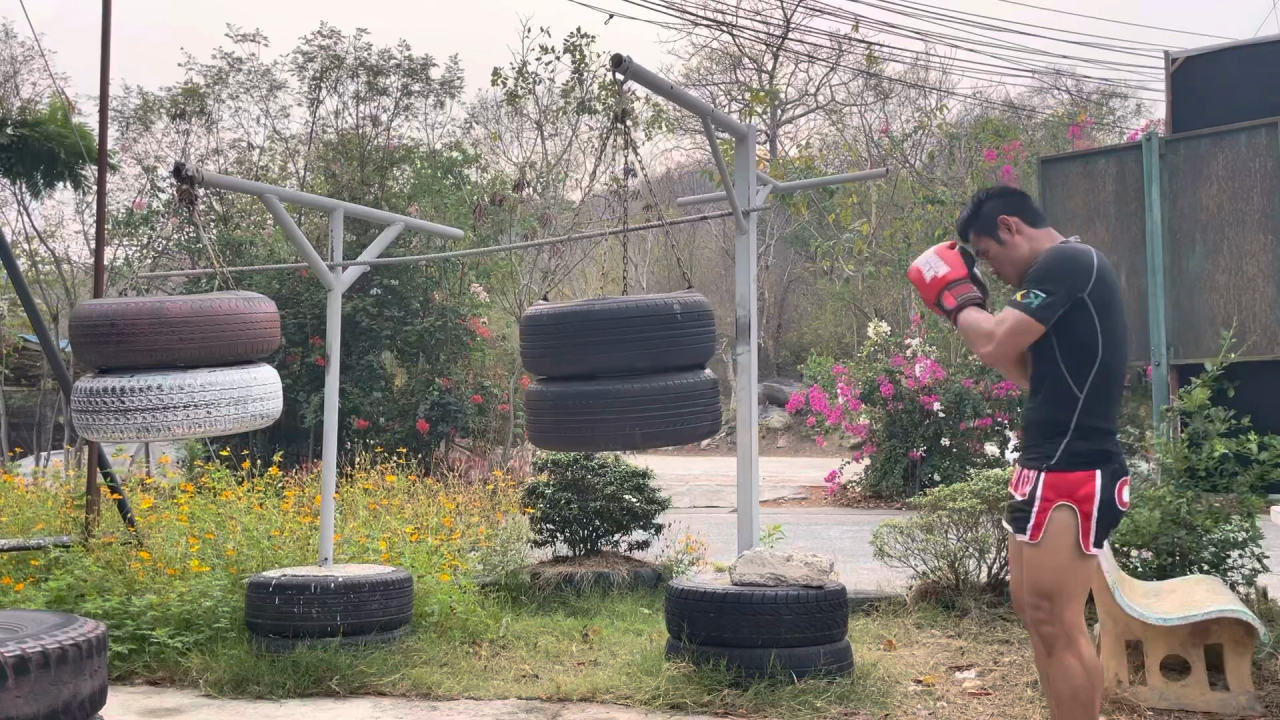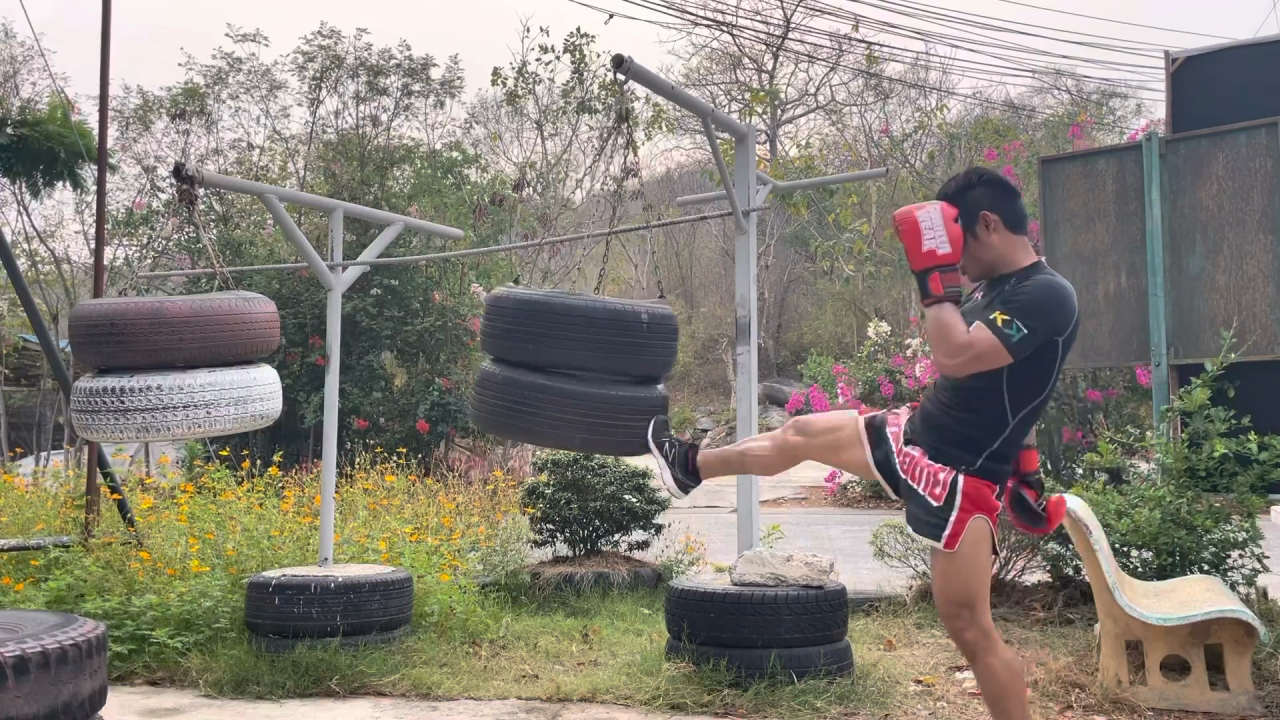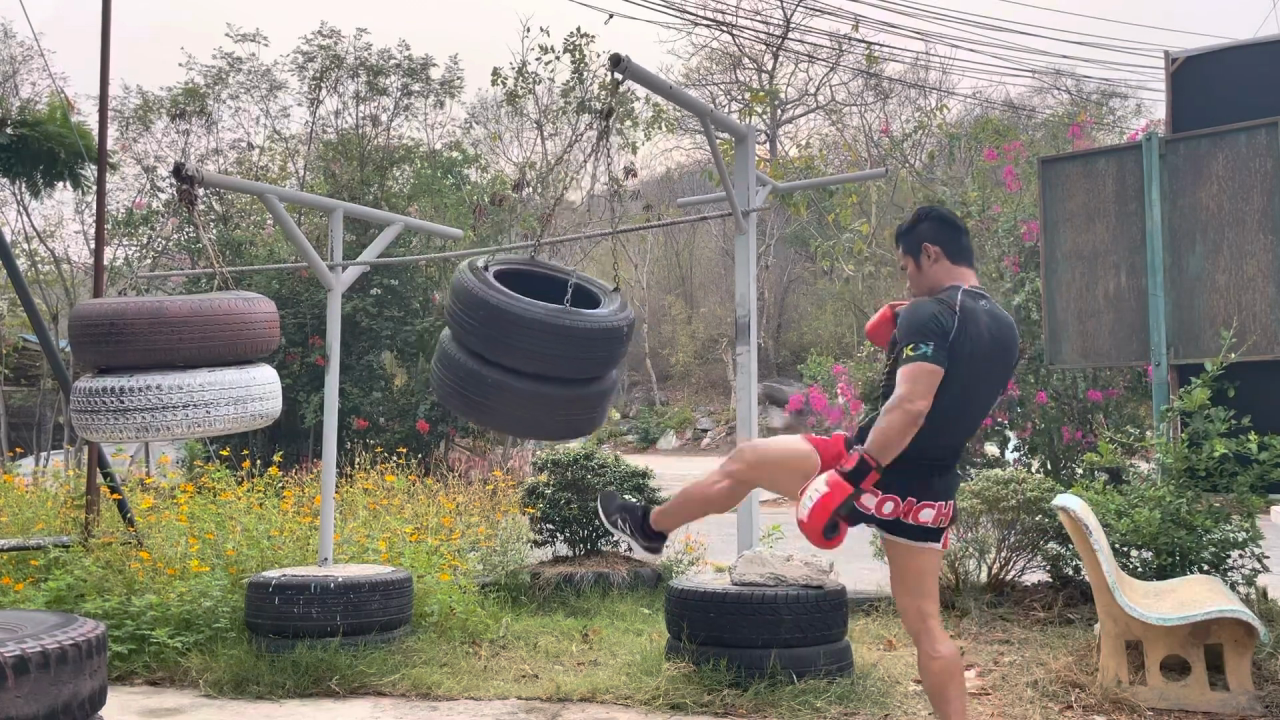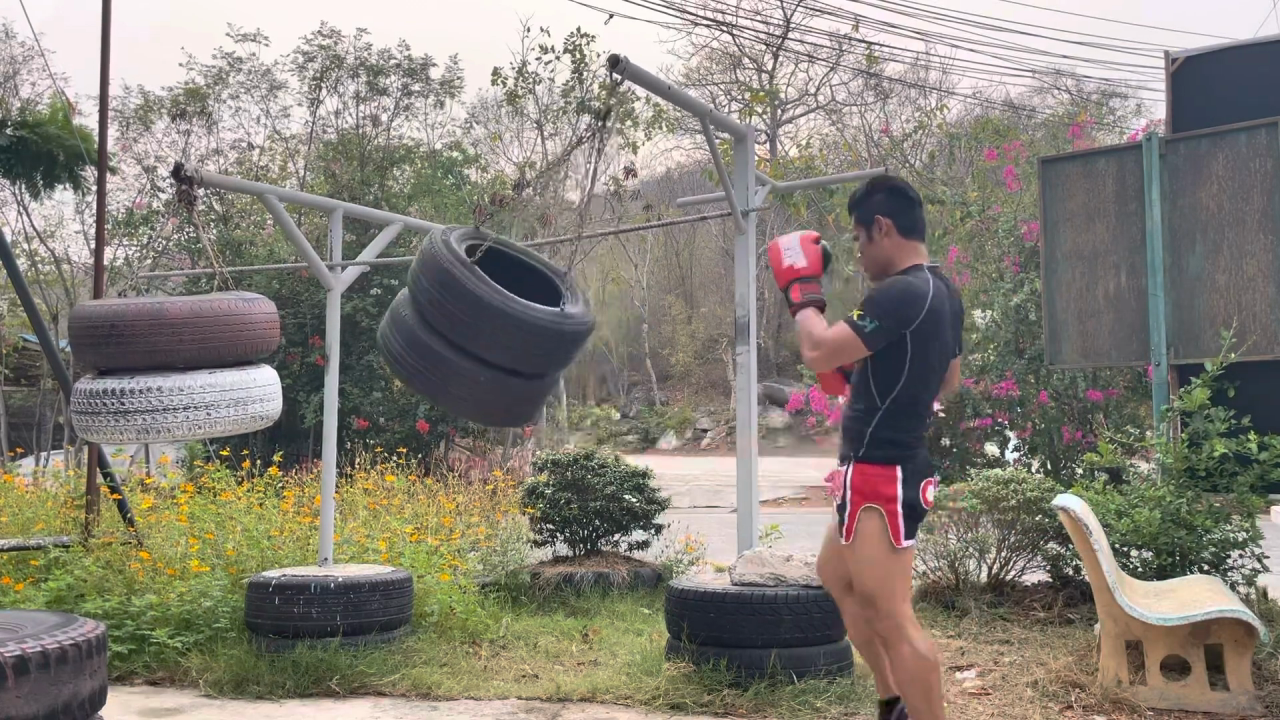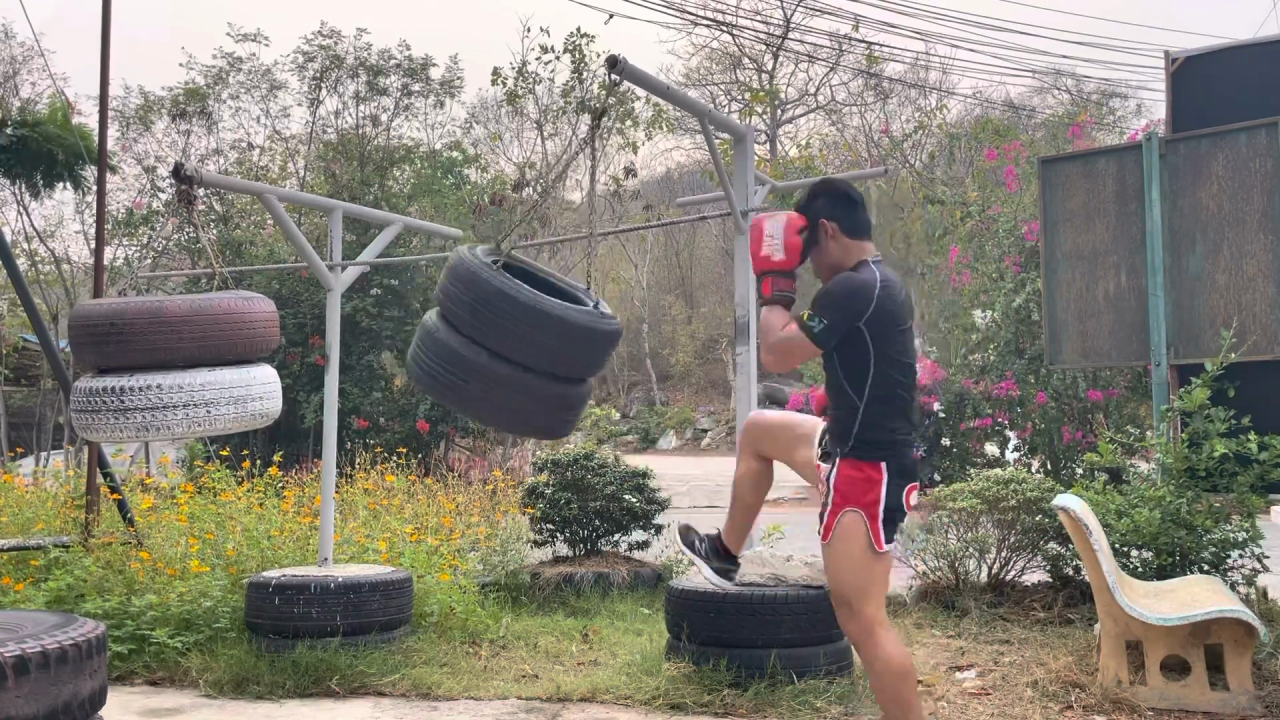
dt=1s
person 1, frame 1
left shoulder: (1067, 263)
right shoulder: (1058, 273)
left elbow: (991, 343)
right elbow: (1028, 369)
left wrist: (954, 290)
right wrist: (974, 302)
left hip: (1075, 474)
right hip: (1053, 467)
left knee: (1057, 625)
right knee: (1036, 612)
person 1, frame 2
left shoulder: (1047, 296)
right shoulder: (993, 287)
left elbow: (955, 358)
left wrist: (934, 276)
right wrist: (1028, 476)
left hip: (964, 481)
right hip: (911, 439)
left knee: (970, 628)
right knee: (803, 433)
right ankle: (692, 466)
person 1, frame 3
left shoulder: (934, 316)
right shoulder: (1004, 330)
left elbow: (910, 405)
left wrist: (859, 472)
left hip: (877, 481)
right hip: (933, 498)
left knee: (743, 463)
right knee: (922, 623)
left ankle: (649, 526)
person 1, frame 4
left shoulder: (899, 295)
right shoulder: (941, 293)
left elbow: (819, 352)
left wrist: (802, 289)
right wrist: (857, 373)
left hip: (882, 473)
right hip: (906, 466)
left knee: (890, 618)
right knee: (839, 578)
person 1, frame 5
left shoulder: (855, 291)
right shoulder: (883, 284)
left elbow: (775, 356)
left wrist: (773, 280)
left hip: (869, 474)
right hip: (851, 450)
left knee: (862, 621)
right knee: (757, 430)
right ankle: (726, 551)
